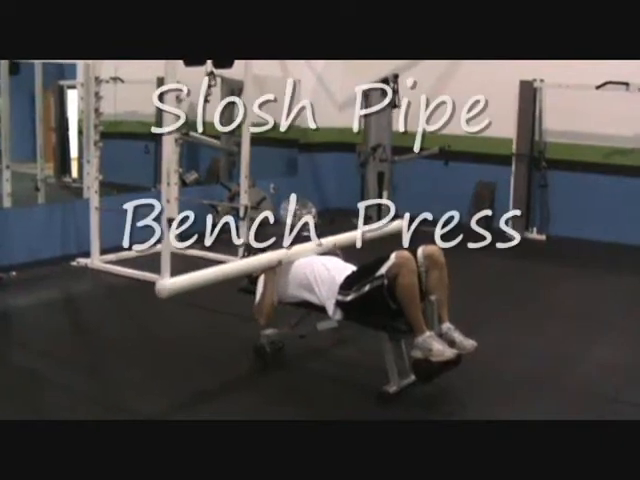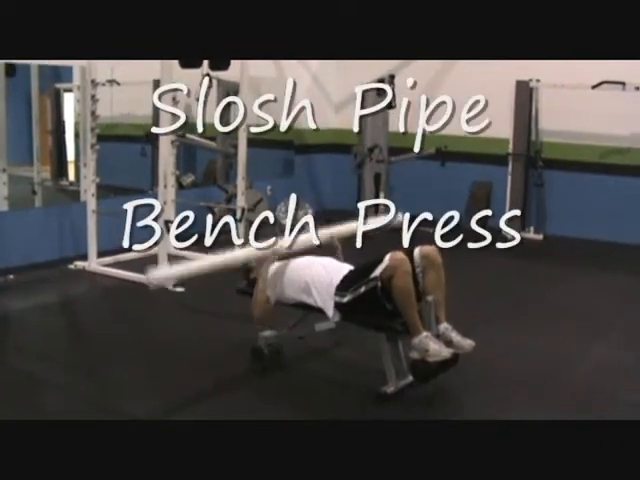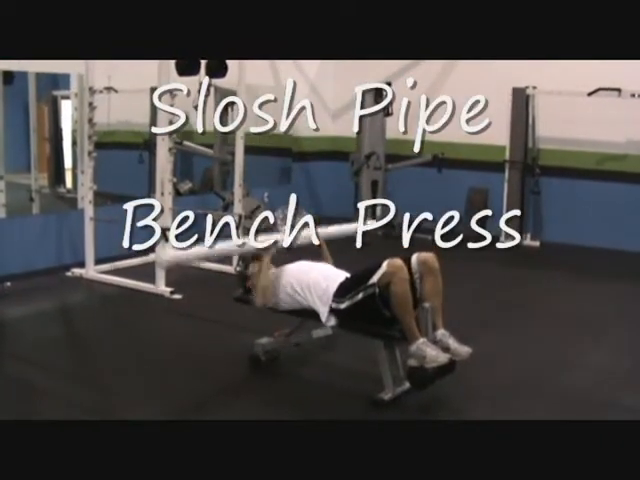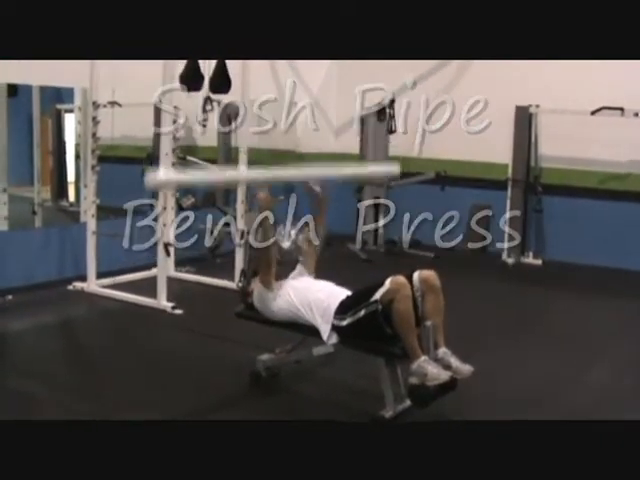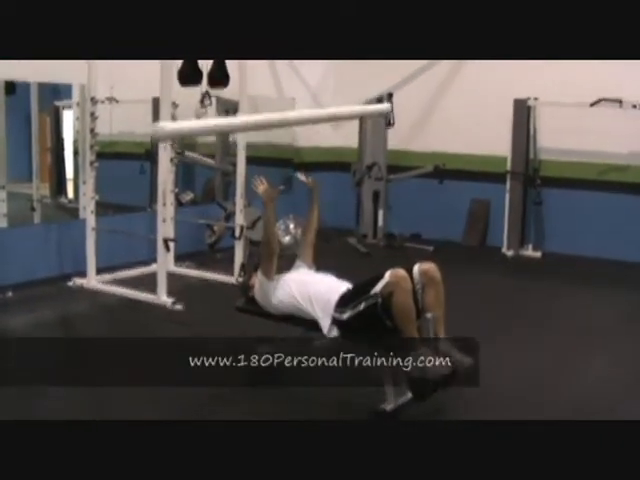
dt=1s
person 1, frame 1
left shoulder: (293, 263)
right shoulder: (269, 278)
right elbow: (263, 319)
left wrist: (335, 253)
right wrist: (270, 272)
left hip: (356, 280)
right hip: (344, 294)
left knee: (432, 254)
right knee: (403, 260)
left ankle: (445, 329)
right ankle: (423, 340)
person 1, frame 2
left shoulder: (292, 265)
right shoulder: (269, 276)
right elbow: (259, 316)
left wrist: (336, 248)
right wrist: (263, 267)
left hip: (353, 281)
right hip: (342, 294)
left knee: (429, 254)
right knee: (398, 261)
left ankle: (443, 329)
right ankle: (419, 340)
person 1, frame 3
left shoulder: (286, 273)
right shoulder: (265, 286)
right elbow: (261, 298)
left wrist: (319, 241)
right wrist: (264, 256)
left hip: (349, 285)
right hip: (337, 300)
left knee: (426, 260)
right knee: (395, 267)
left ankle: (439, 334)
right ankle: (417, 346)
person 1, frame 4
left shoulder: (292, 282)
right shoulder: (266, 300)
left elbow: (313, 245)
right elbow: (266, 258)
left wrist: (320, 203)
right wrist: (265, 212)
left hip: (352, 306)
right hip: (340, 318)
left knee: (428, 279)
right knee: (398, 285)
left ankle: (441, 354)
right ankle: (418, 365)
person 1, frame 5
left shoulder: (296, 277)
right shoulder: (266, 293)
left elbow: (308, 240)
right elbow: (269, 251)
left wrist: (314, 196)
right wrist: (269, 205)
left hip: (353, 298)
left knee: (428, 271)
right knee: (398, 278)
